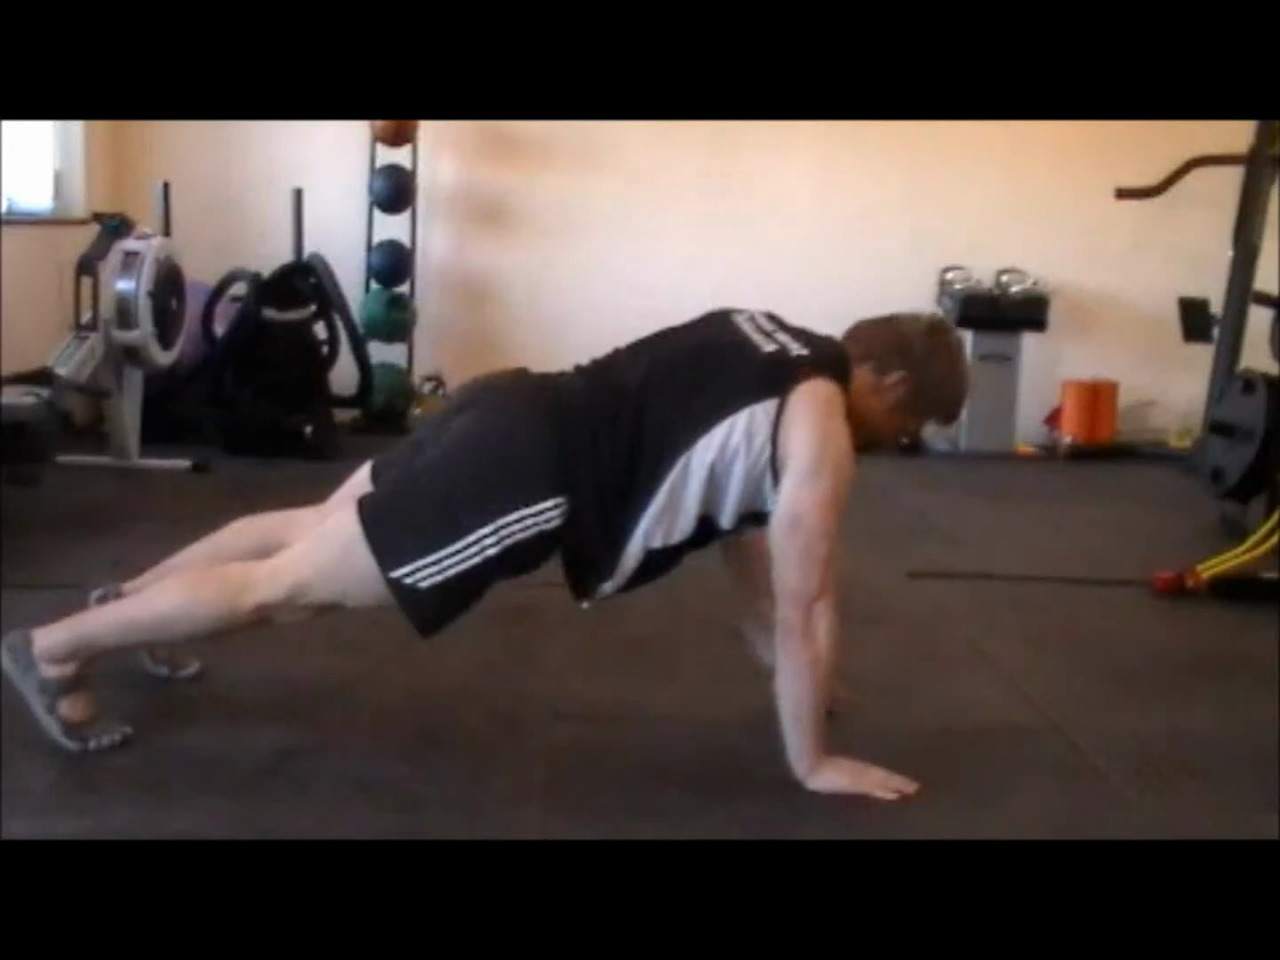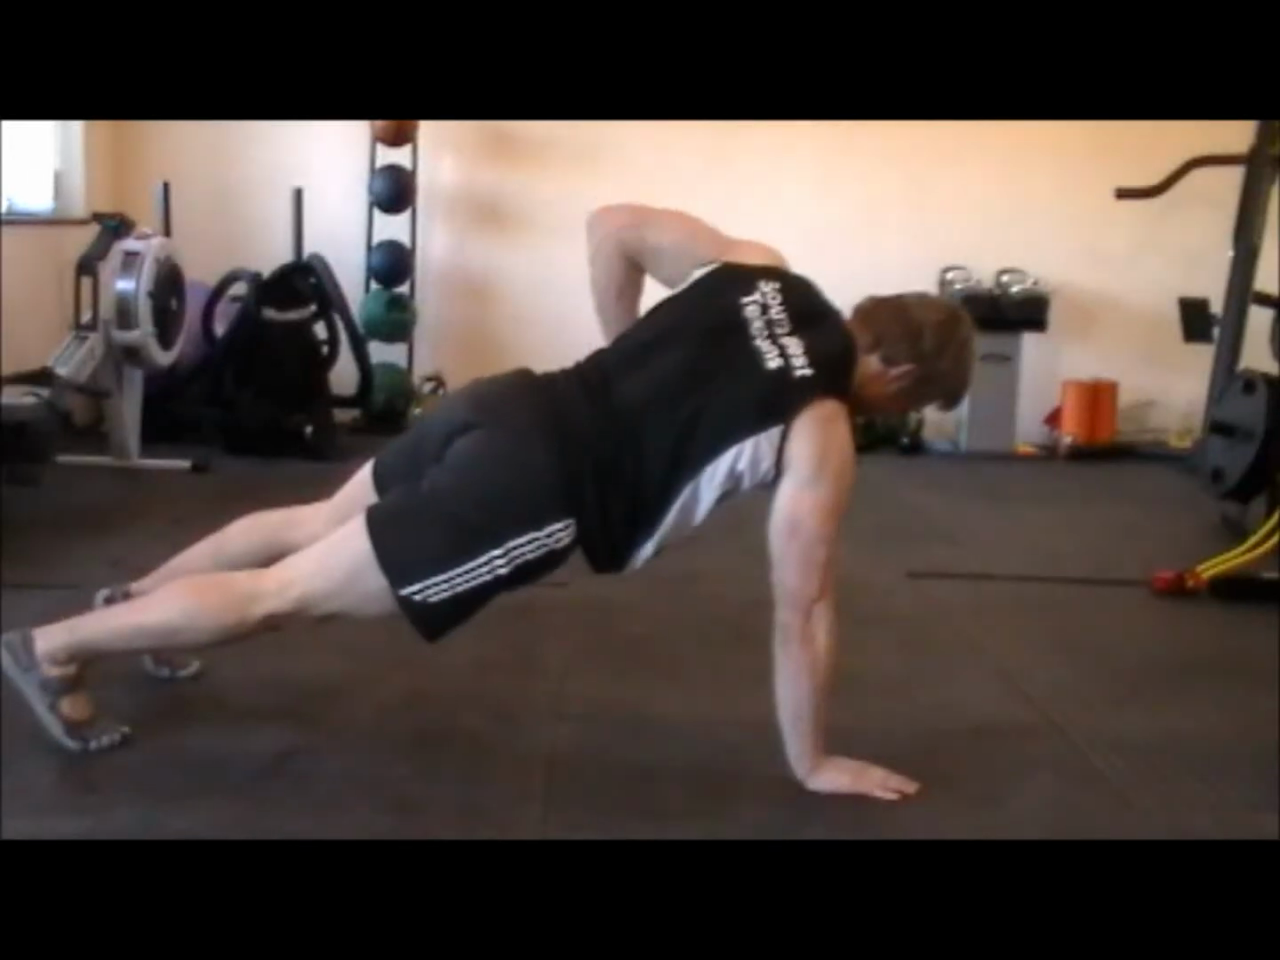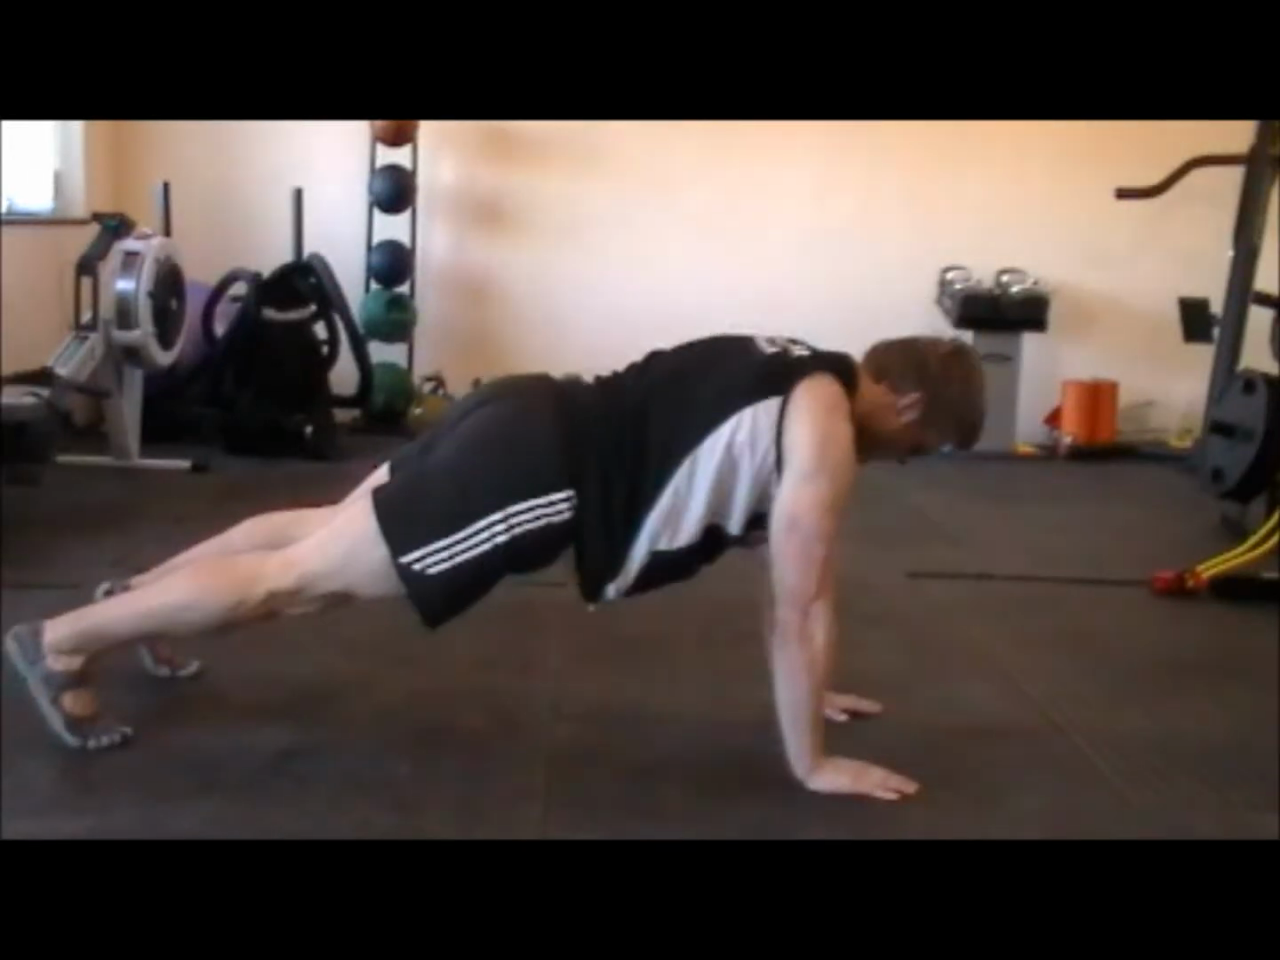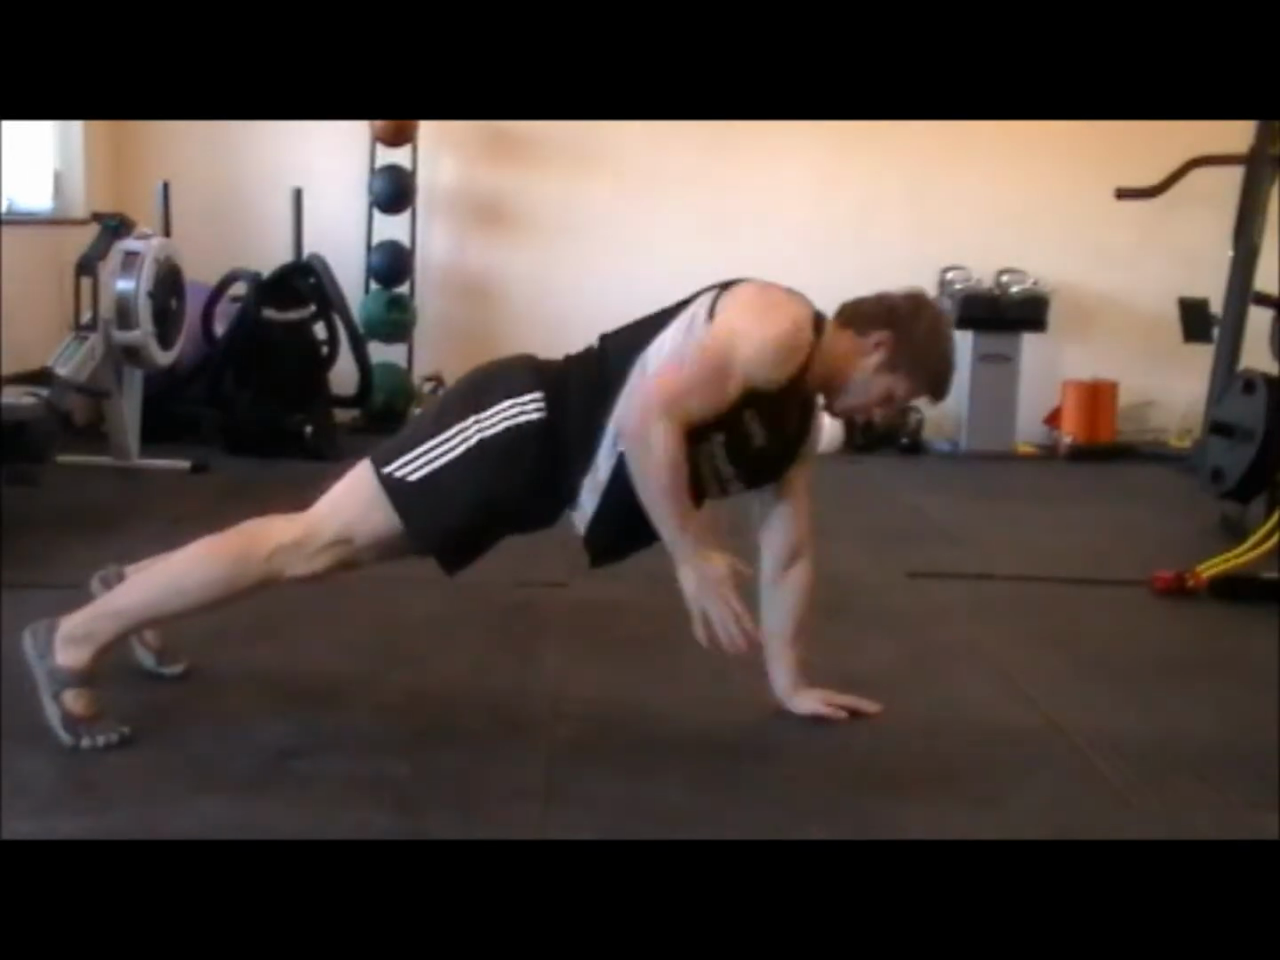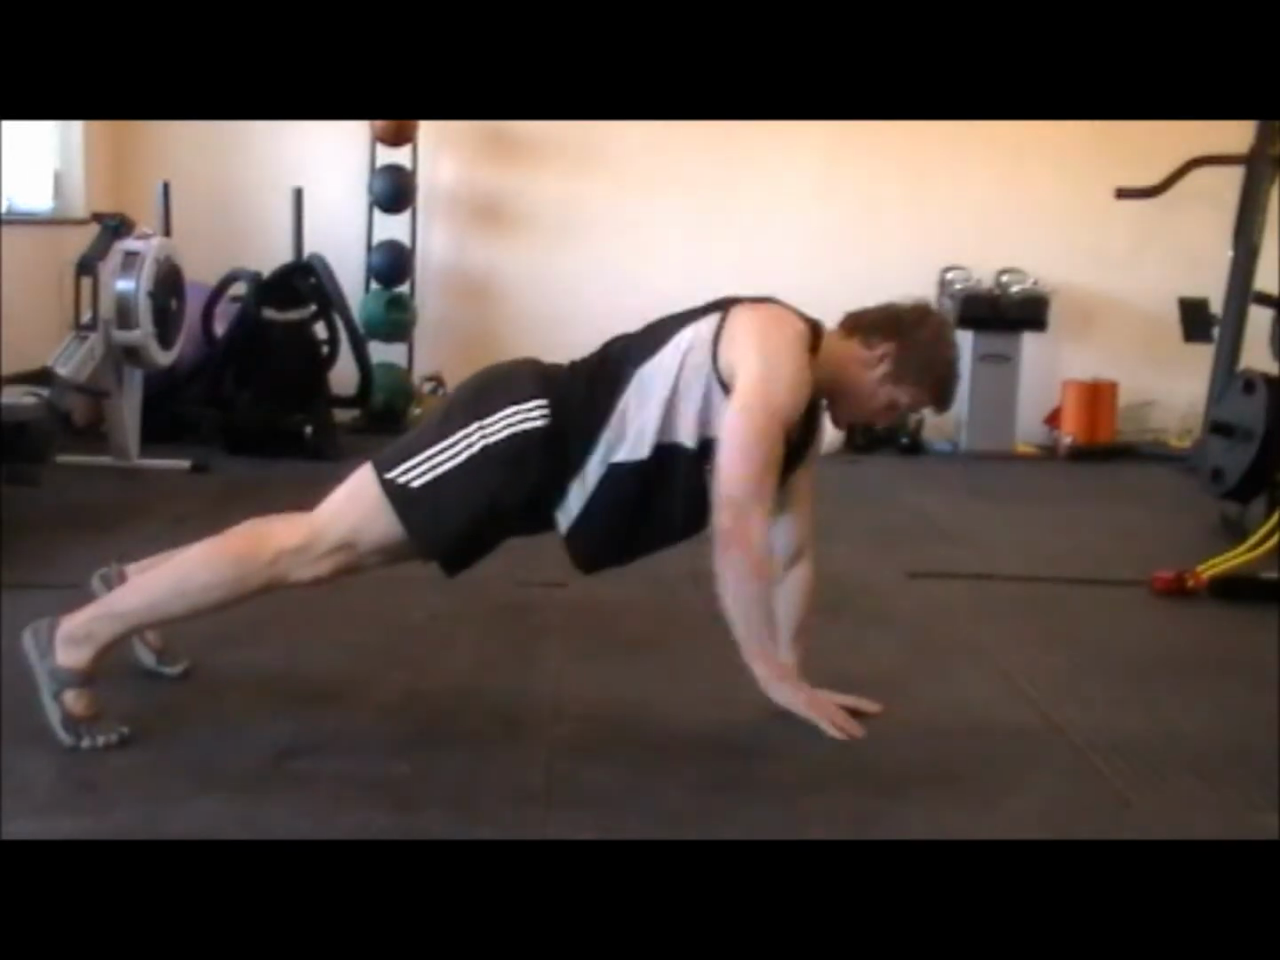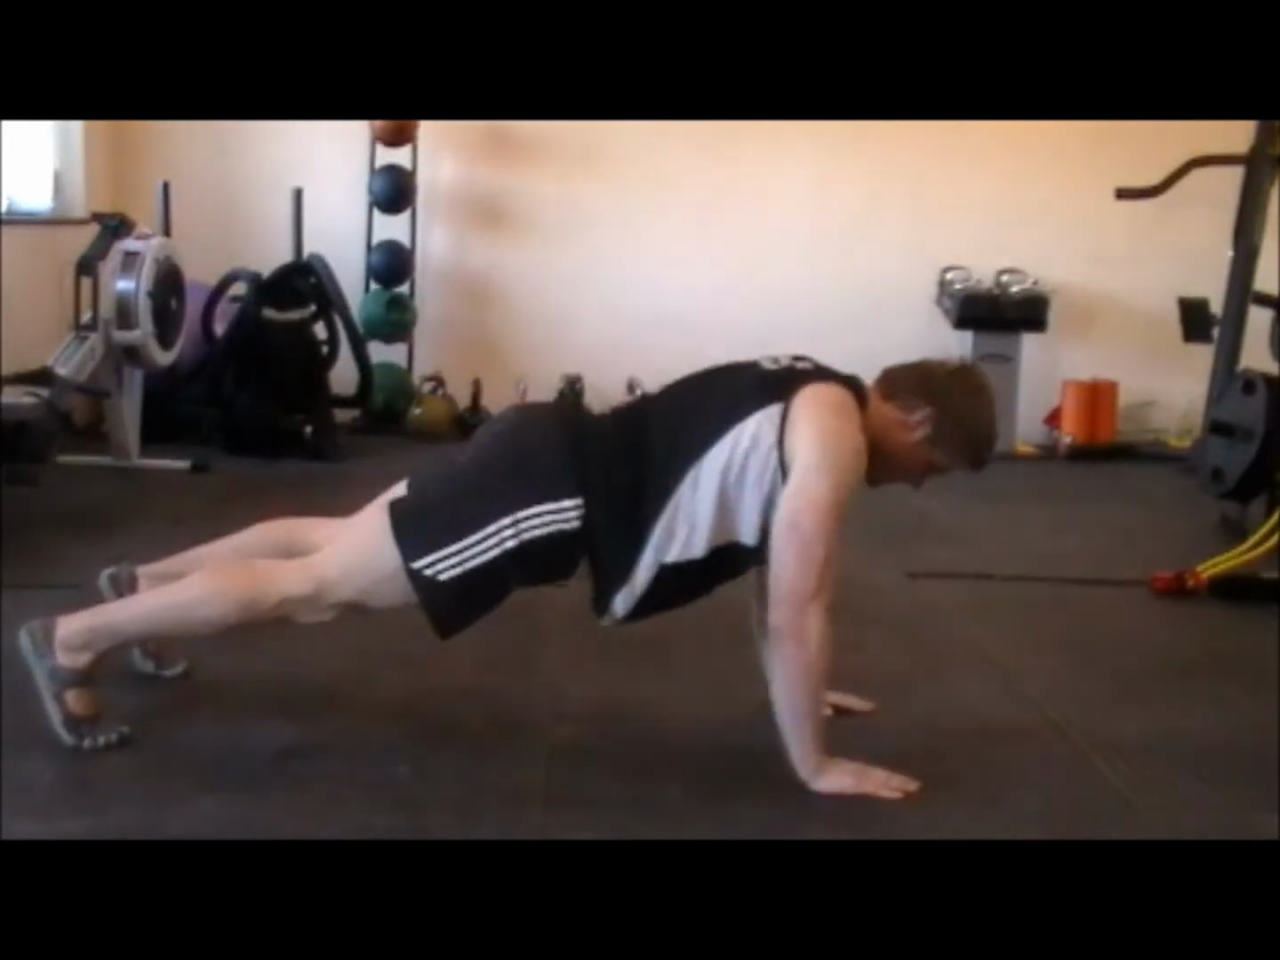
dt=0.7s
person 1, frame 1
left shoulder: (779, 353)
right shoulder: (823, 422)
left elbow: (734, 501)
right elbow: (804, 604)
left wrist: (779, 659)
right wrist: (813, 761)
left hip: (506, 411)
right hip: (525, 477)
left knee: (308, 528)
right knee: (284, 585)
left ankle: (128, 594)
person 1, frame 2
left shoulder: (760, 270)
right shoulder: (822, 429)
left elbow: (610, 222)
right elbow: (802, 608)
right wrist: (812, 763)
left hip: (502, 409)
right hip: (529, 489)
left knee: (316, 525)
right knee: (289, 595)
left ankle: (132, 596)
person 1, frame 3
left shoulder: (801, 381)
right shoulder: (828, 430)
left elbow: (767, 533)
right elbow: (800, 604)
left wrist: (804, 682)
right wrist: (810, 761)
left hip: (524, 419)
right hip: (533, 472)
left knee: (323, 527)
right knee: (300, 578)
left ankle: (132, 589)
person 1, frame 4
left shoulder: (797, 410)
right shoulder: (777, 327)
left elbow: (787, 550)
right elbow: (648, 415)
left wrist: (792, 682)
right wrist: (691, 556)
left hip: (544, 476)
right hip: (517, 422)
left knee: (332, 551)
right knee: (309, 544)
left ankle: (128, 590)
right ankle: (70, 639)
person 1, frame 5
left shoulder: (804, 406)
right shoulder: (778, 347)
left elbow: (785, 544)
right elbow: (734, 515)
left wrist: (789, 668)
right wrist: (774, 669)
left hip: (548, 472)
right hip: (519, 426)
left knee: (336, 548)
right knee: (311, 546)
left ankle: (135, 573)
right ankle: (71, 641)
person 1, frame 6
left shoulder: (815, 403)
right shoulder: (837, 433)
left elbow: (769, 563)
right elbow: (798, 607)
left wrist: (796, 688)
right wrist: (815, 764)
left hip: (553, 458)
right hip: (550, 492)
left knee: (333, 542)
right knee: (315, 590)
left ankle: (141, 581)
right ankle: (70, 641)
